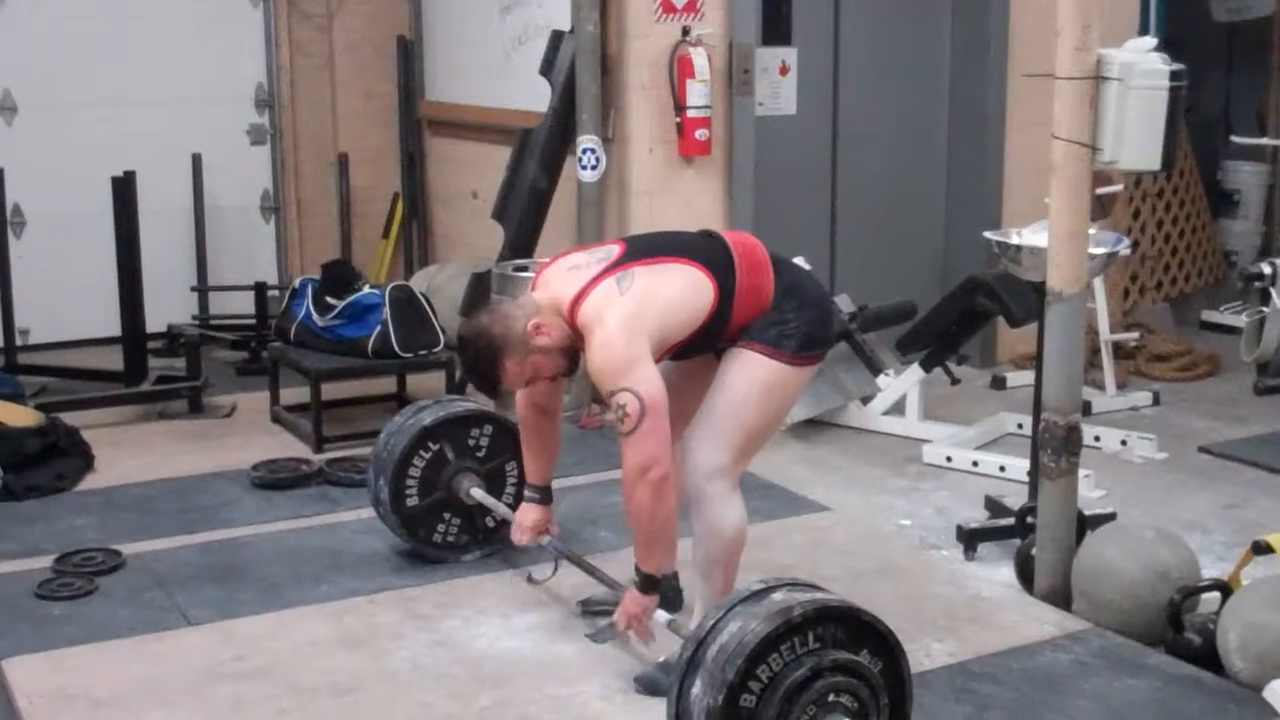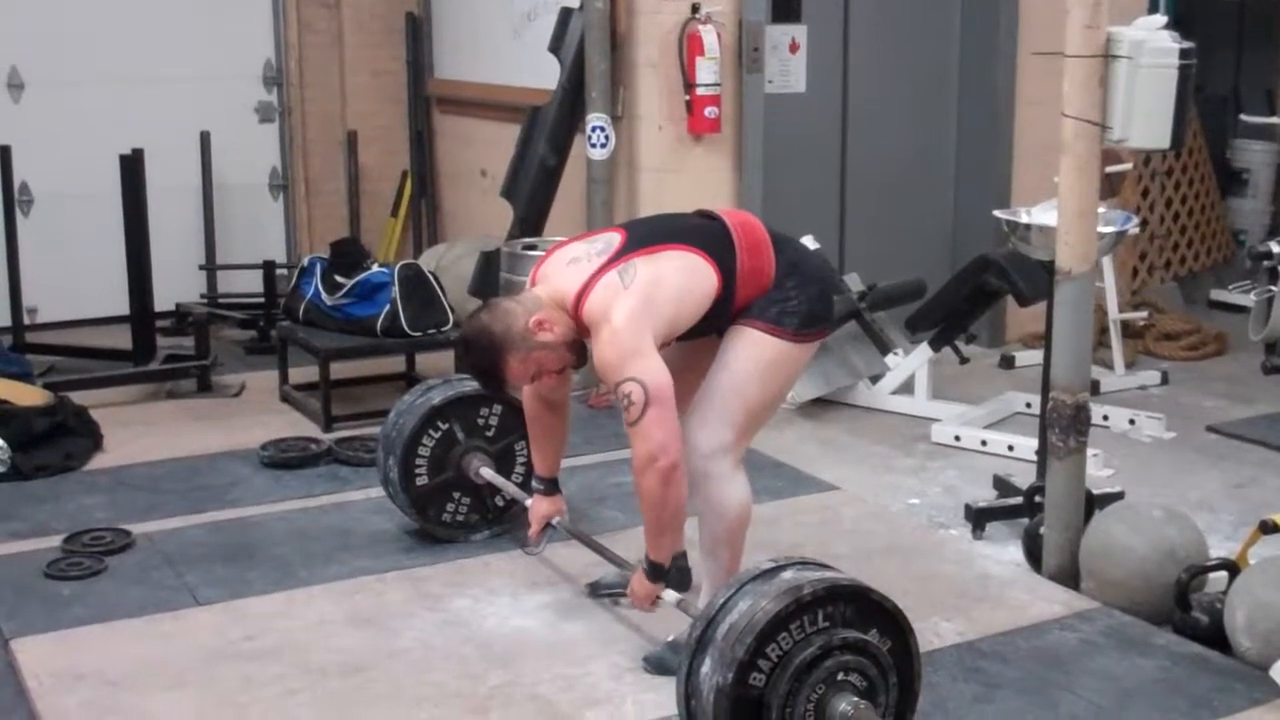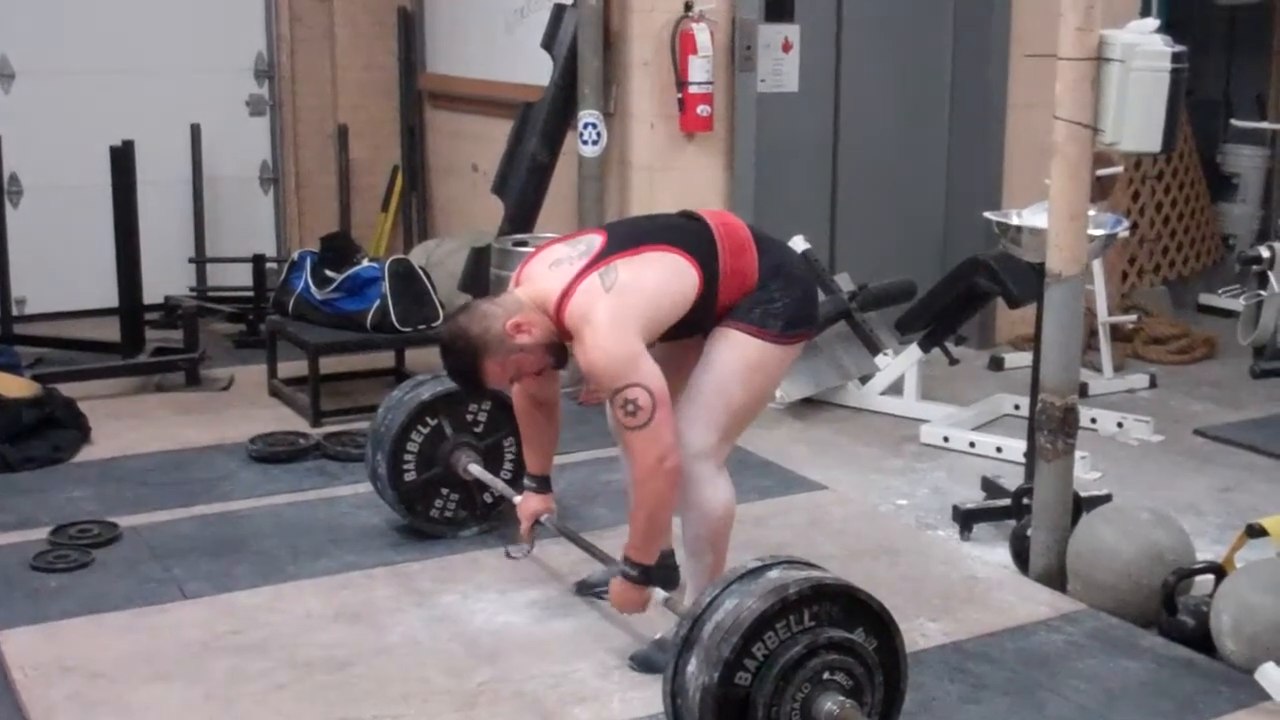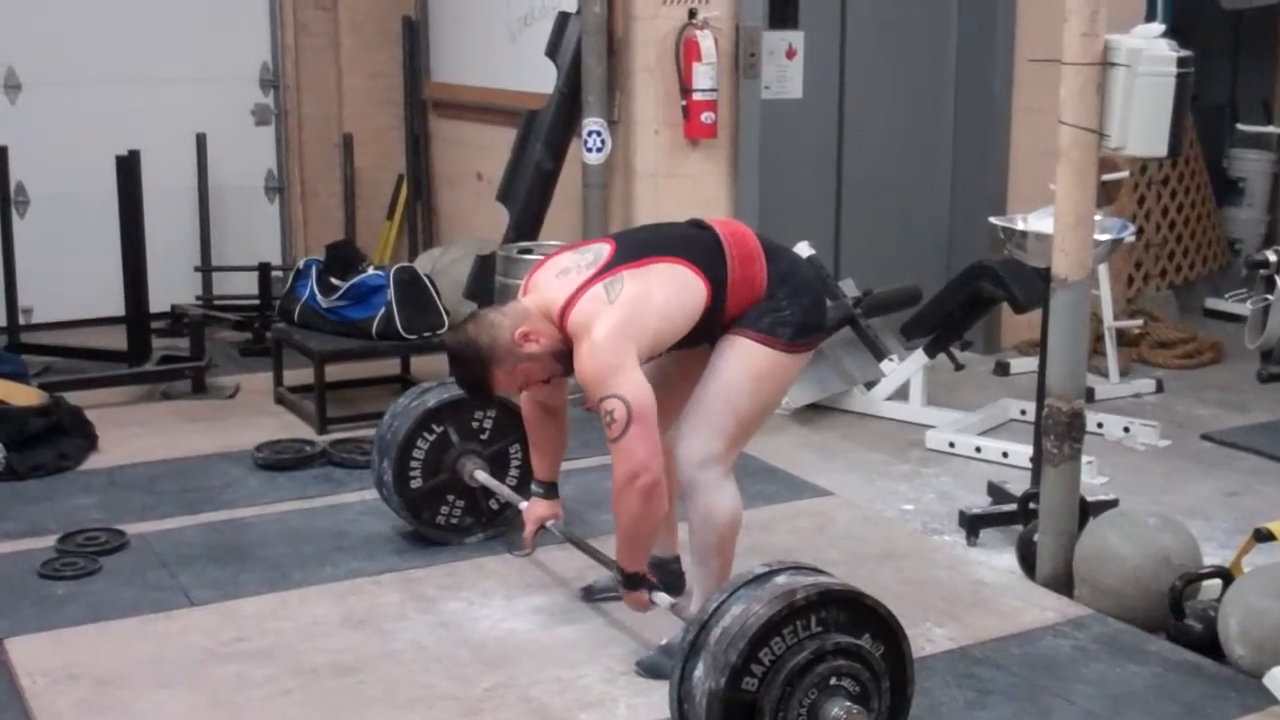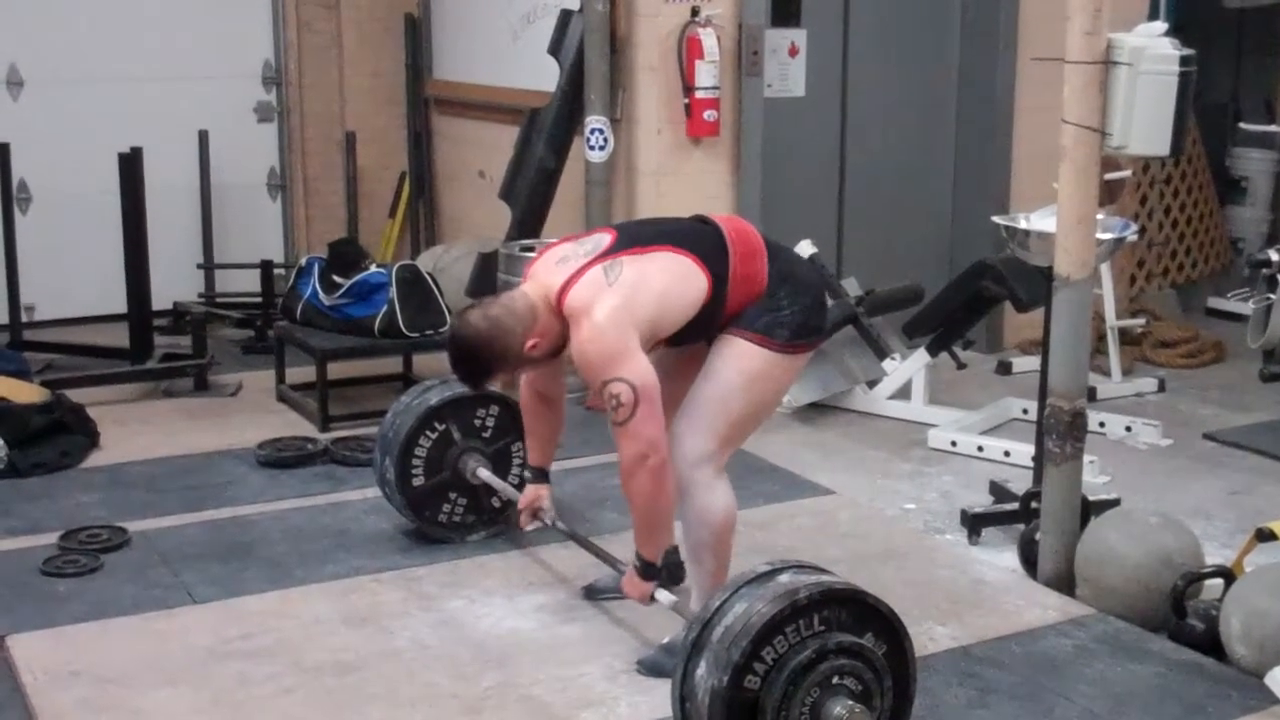
dt=1s
person 1, frame 1
left shoulder: (610, 336)
right shoulder: (541, 298)
left elbow: (651, 471)
right elbow: (537, 406)
left wrist: (644, 584)
right wrist: (536, 496)
left hip: (786, 314)
right hip: (727, 305)
left knee: (707, 470)
right knee: (646, 436)
right ankle: (665, 583)
person 1, frame 2
left shoulder: (616, 328)
right shoulder: (540, 290)
left elbow: (660, 459)
right elbow: (544, 399)
left wrist: (653, 571)
right wrist: (545, 487)
left hip: (788, 290)
right hip: (731, 276)
left knee: (709, 448)
right knee: (648, 417)
right ankle: (673, 562)
person 1, frame 3
left shoulder: (600, 331)
right shoulder: (523, 289)
left elbow: (660, 460)
right elbow: (536, 397)
left wrist: (635, 575)
right wrist: (537, 485)
left hip: (771, 292)
right hip: (713, 278)
left knee: (693, 449)
right knee: (632, 418)
right ankle: (659, 560)
person 1, frame 4
left shoulder: (599, 341)
right shoulder: (532, 298)
left elbow: (640, 476)
right elbow: (544, 404)
left wrist: (630, 577)
right wrist: (544, 490)
left hip: (780, 299)
right hip: (720, 281)
left knee: (699, 458)
right knee: (640, 424)
right ankle: (662, 564)
person 1, frame 5
left shoulder: (596, 328)
right shoulder: (535, 287)
left elbow: (646, 457)
right elbow: (540, 390)
left wrist: (645, 566)
right wrist: (537, 476)
left hip: (780, 302)
right hip: (722, 286)
left knee: (692, 457)
right knee: (641, 421)
right ankle: (666, 561)
